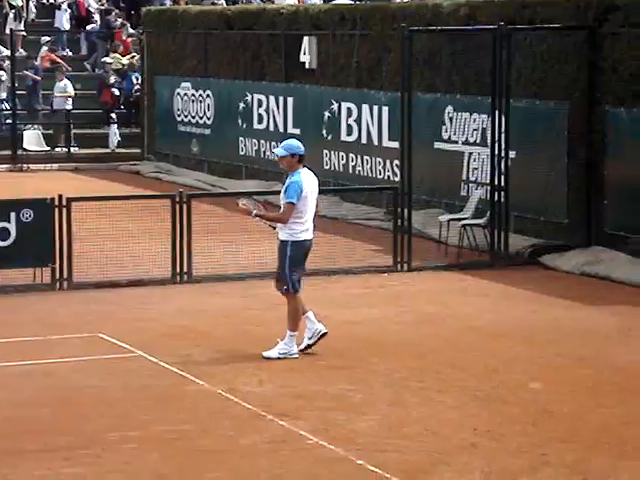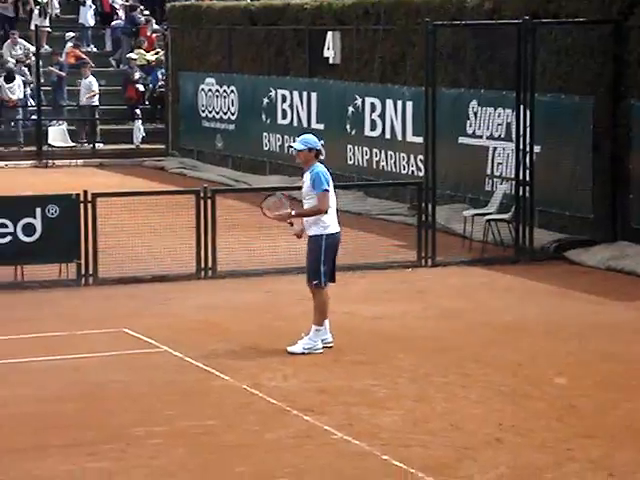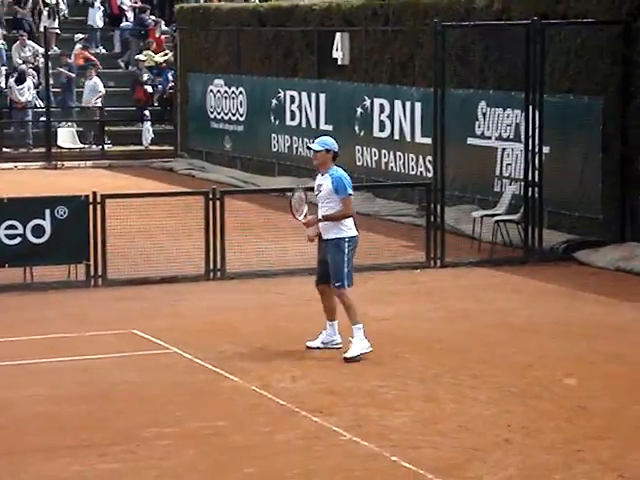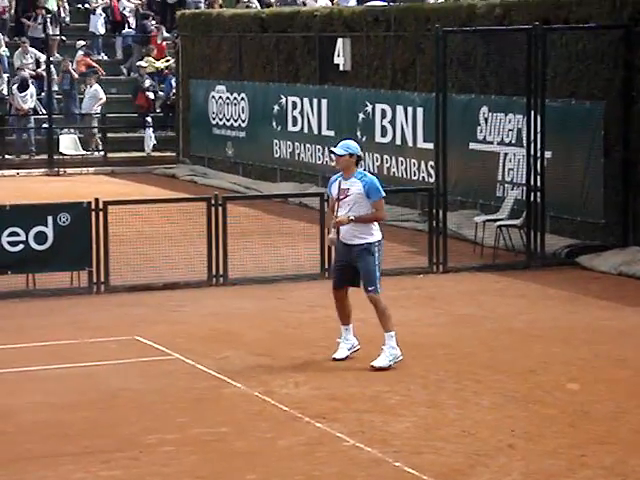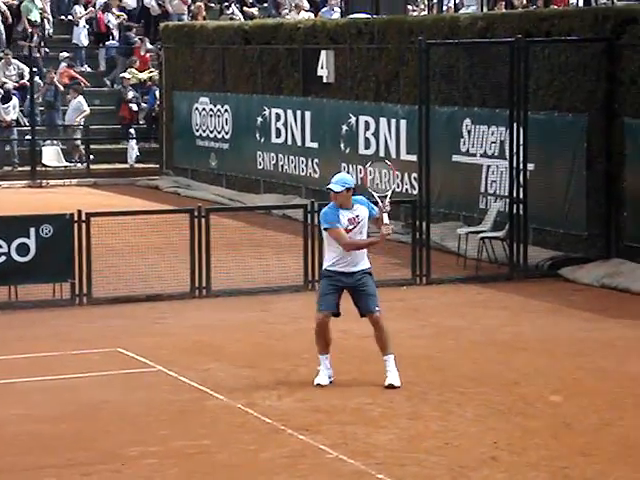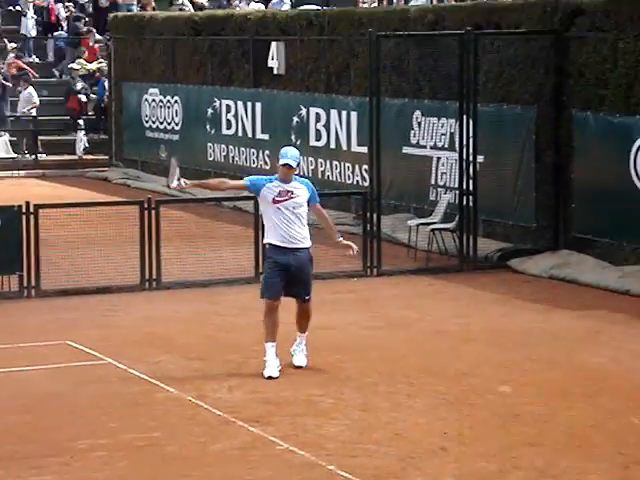
dt=0.4s
person 1, frame 1
left shoulder: (294, 182)
right shoulder: (309, 176)
left elbow: (283, 218)
right elbow: (313, 209)
left wrist: (255, 213)
left hip: (293, 241)
right hip: (302, 238)
left knee: (291, 292)
right knee: (286, 287)
left ankle: (289, 345)
right ankle: (313, 326)
person 1, frame 2
left shoulder: (317, 173)
right shoulder: (310, 173)
left elbow: (323, 207)
left wrist: (292, 214)
right wrist: (303, 226)
left hip: (324, 235)
right hip: (318, 234)
left knee: (319, 286)
right knee: (315, 285)
left ankle: (315, 340)
right ankle: (323, 334)
person 1, frame 3
left shoulder: (338, 177)
right shoulder: (320, 177)
left elbow: (348, 212)
left wrist: (318, 219)
right wrist: (316, 227)
left hip: (342, 240)
right hip: (327, 239)
left knee: (340, 290)
right knee: (322, 286)
left ankle: (360, 340)
right ankle: (331, 335)
person 1, frame 4
left shoulder: (368, 182)
right shoulder: (334, 181)
left elbow: (381, 215)
left wrist: (350, 219)
right wrist: (334, 230)
left hip: (367, 245)
right hip: (344, 244)
left knee: (373, 296)
right knee: (339, 293)
left ankle: (392, 349)
right ankle: (348, 340)
person 1, frame 5
left shoulder: (363, 203)
right shoulder: (328, 213)
left elbow: (380, 221)
right elbow: (347, 244)
left wrist: (383, 222)
right wrist: (378, 239)
left hip: (360, 272)
right hip: (333, 274)
left knee: (376, 318)
right knee: (321, 319)
left ankle: (391, 369)
right ankle: (325, 368)
person 1, frame 6
left shoulder: (306, 186)
right shoulder: (262, 183)
left elbow: (320, 214)
right elbow: (227, 184)
left wrist: (339, 239)
right wrist: (193, 183)
left hip: (301, 252)
right hip: (276, 252)
left knee: (304, 304)
right knee: (271, 304)
left ankle: (299, 346)
right ankle: (271, 359)
